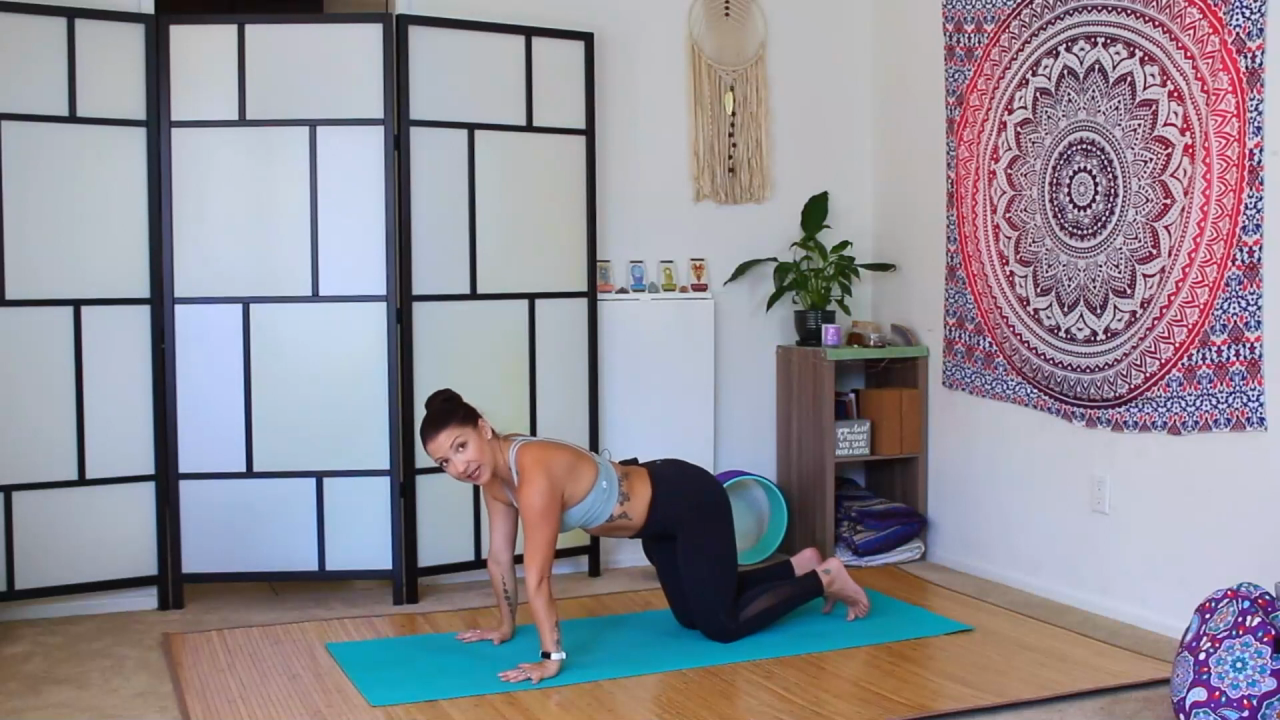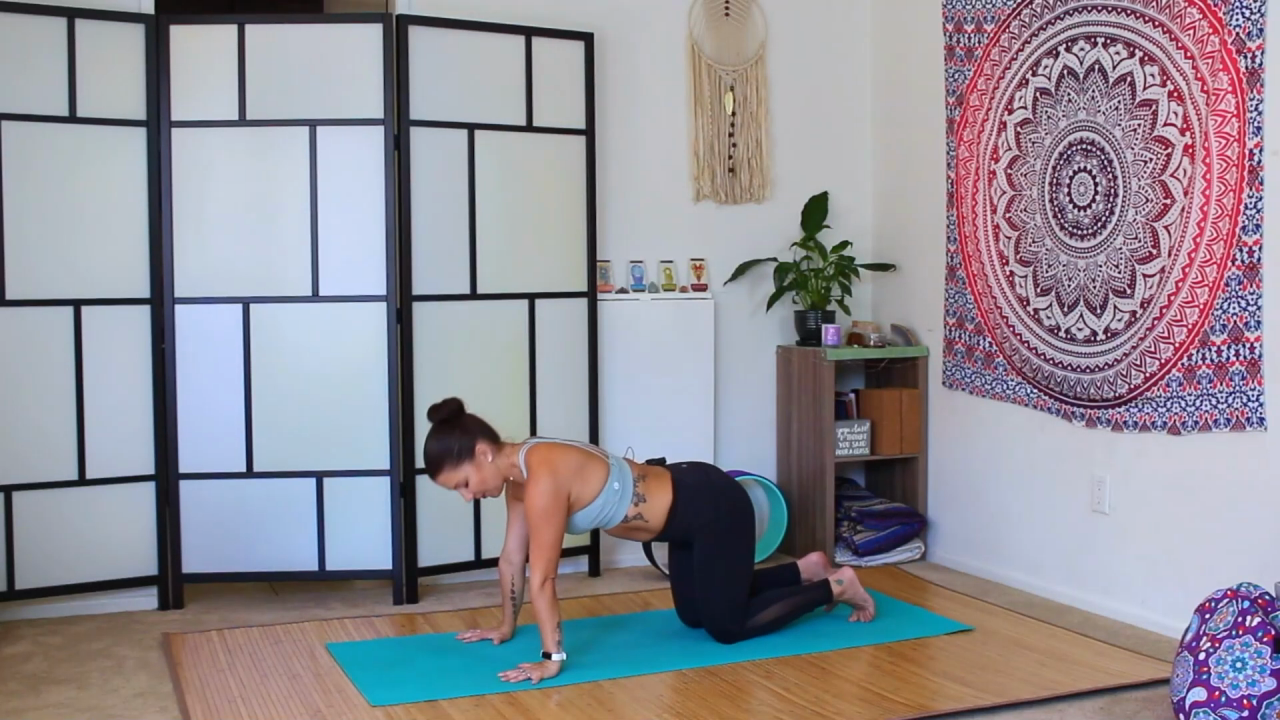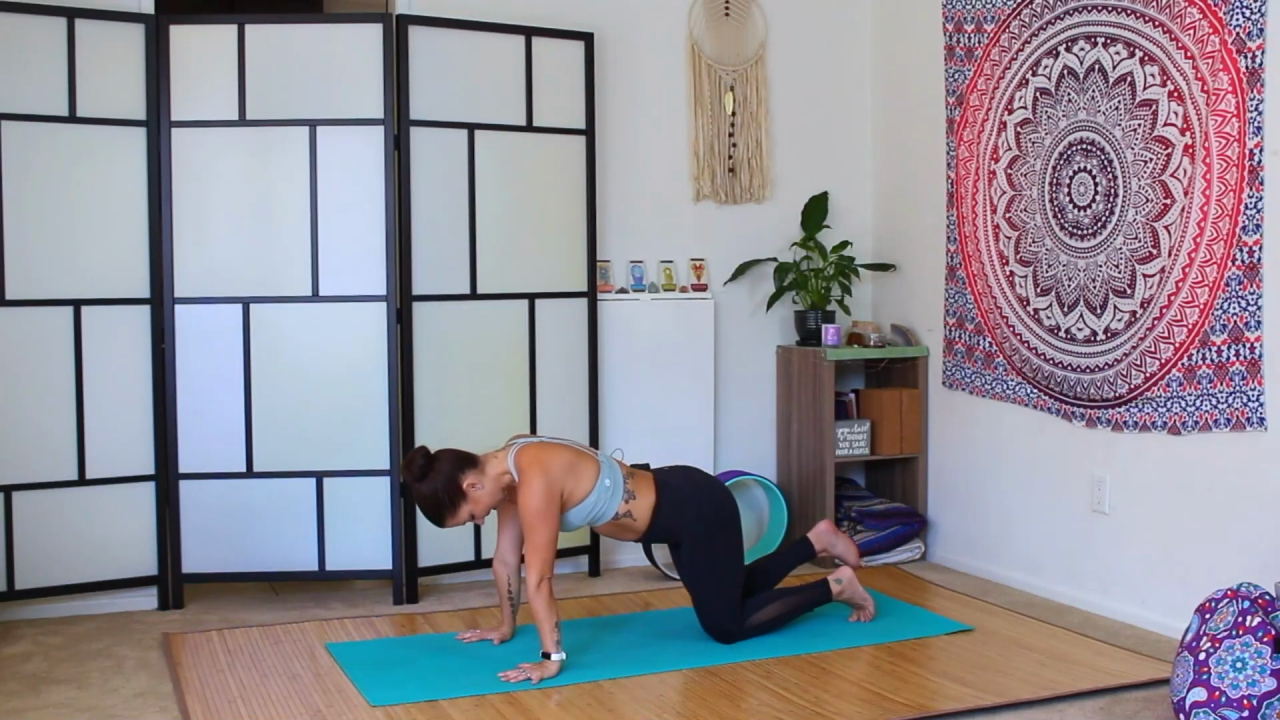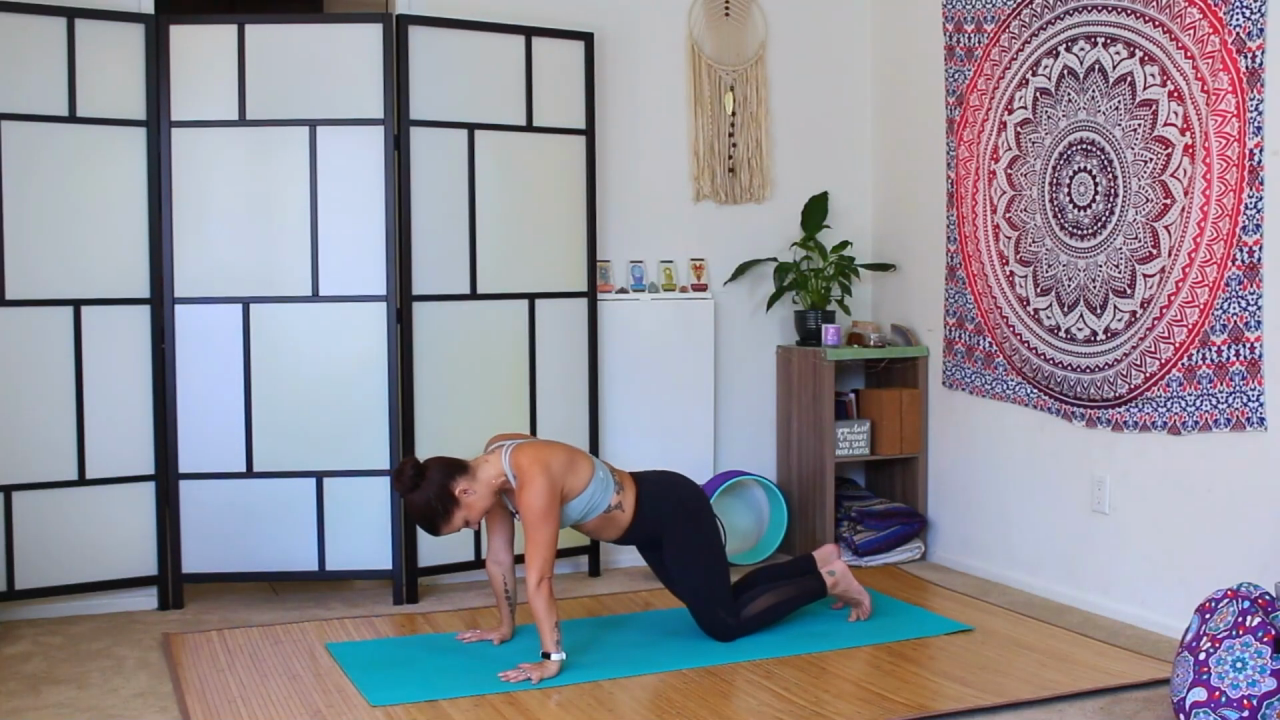
dt=0.7s
person 1, frame 1
left shoulder: (534, 472)
right shoulder: (495, 471)
left elbow: (538, 576)
right elbow: (499, 557)
left wrist: (552, 657)
right wrist: (506, 625)
left hip: (690, 501)
right hip: (662, 509)
left knee: (721, 625)
right knee: (691, 615)
left ankle: (824, 578)
right ankle: (801, 565)
person 1, frame 2
left shoulder: (543, 475)
right shoulder: (516, 471)
left elbow: (542, 577)
right elbow: (511, 557)
left wrist: (552, 657)
right wrist: (506, 625)
left hip: (714, 508)
right hip: (688, 503)
left knee: (727, 627)
right knee: (693, 614)
left ankle: (835, 586)
right ankle: (806, 570)
person 1, frame 3
left shoulder: (533, 479)
right shoulder: (505, 468)
left elbow: (538, 577)
right elbow: (506, 557)
left wrist: (552, 659)
right wrist: (506, 626)
left hip: (698, 508)
right hip: (674, 502)
left knee: (726, 627)
right knee: (725, 595)
left ankle: (836, 584)
right ankle: (817, 540)
person 1, frame 4
left shoulder: (532, 477)
right shoulder: (490, 469)
left elbow: (538, 577)
right elbow: (498, 558)
left wrist: (552, 658)
right wrist: (505, 626)
left hip: (674, 509)
right hip: (647, 522)
left knee: (723, 624)
right knee: (716, 603)
left ankle: (829, 580)
right ankle: (817, 560)
